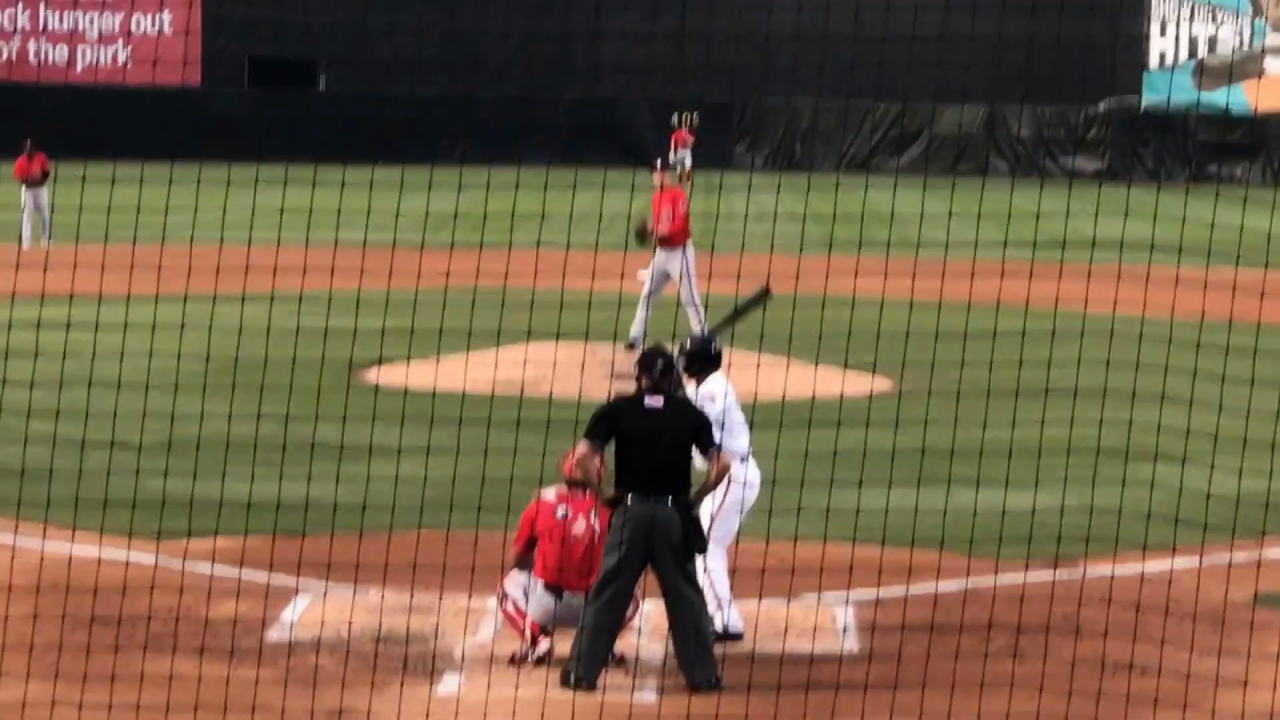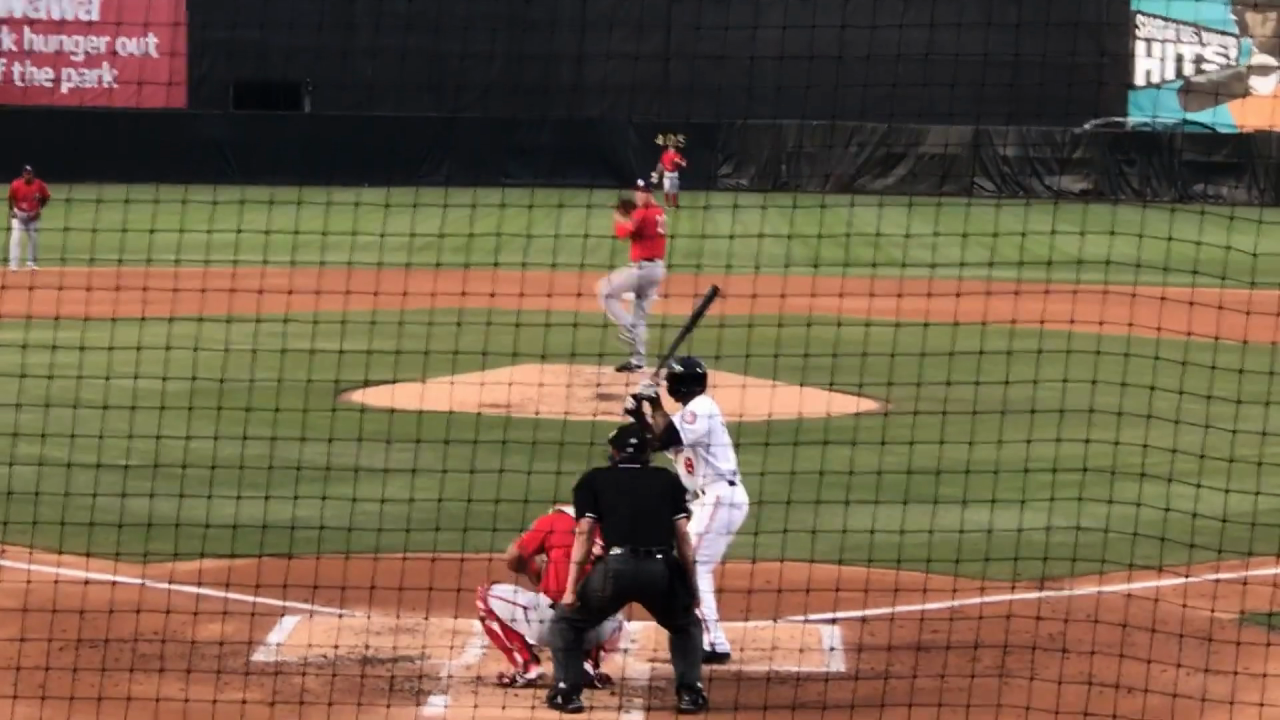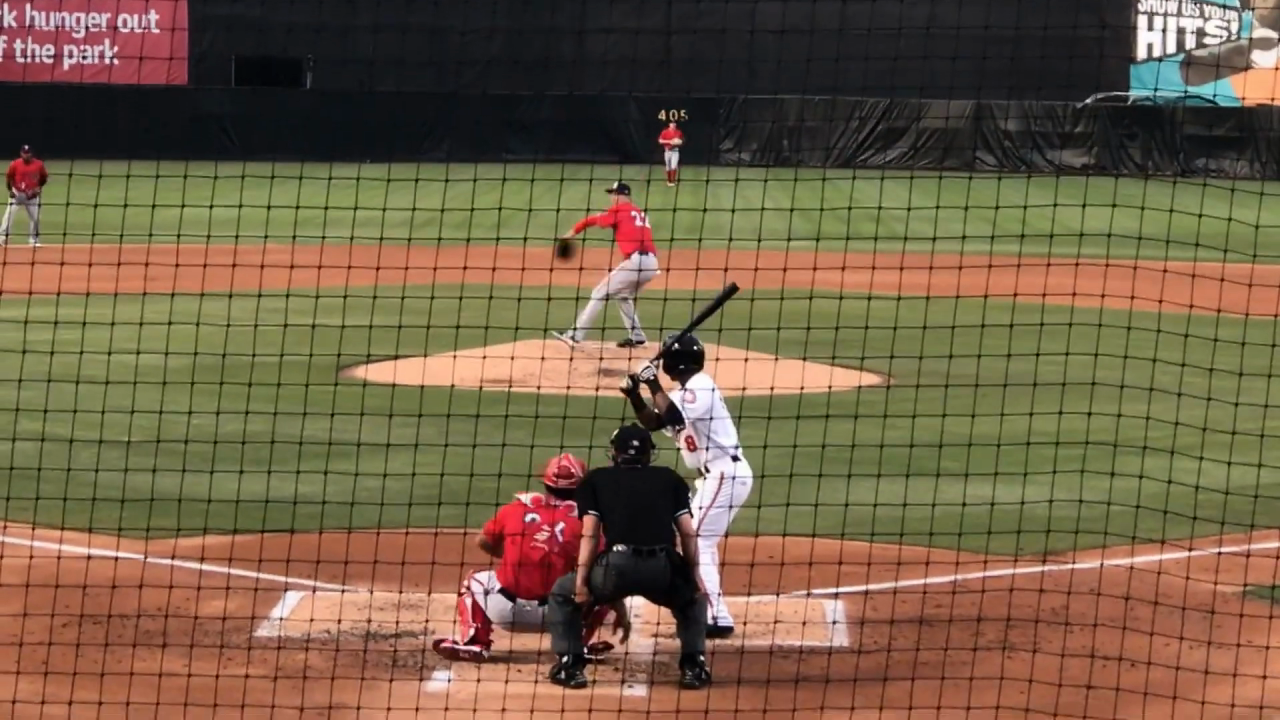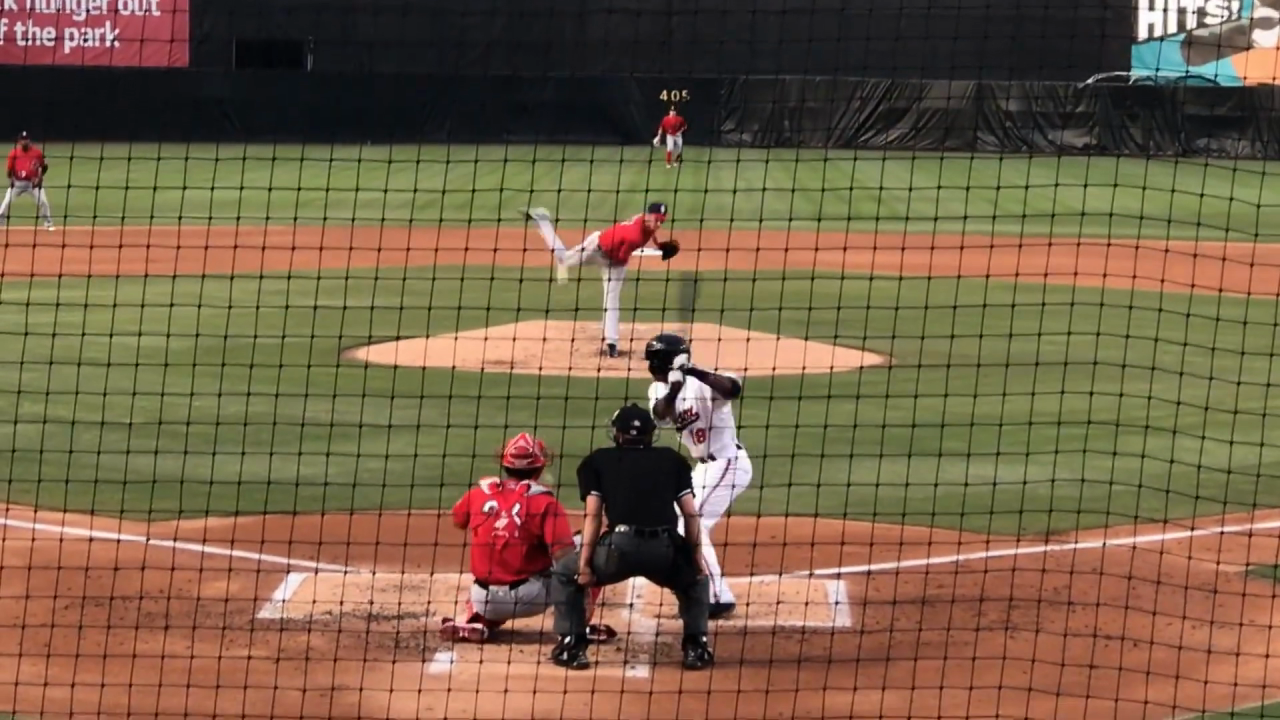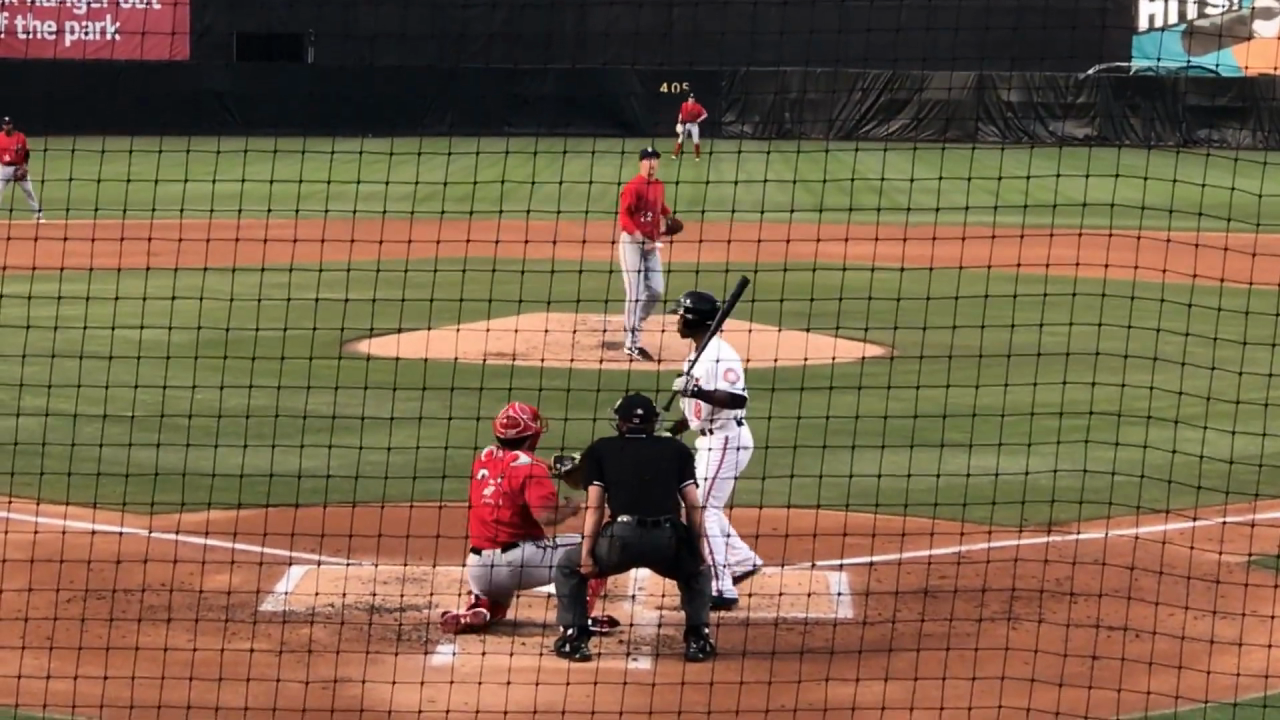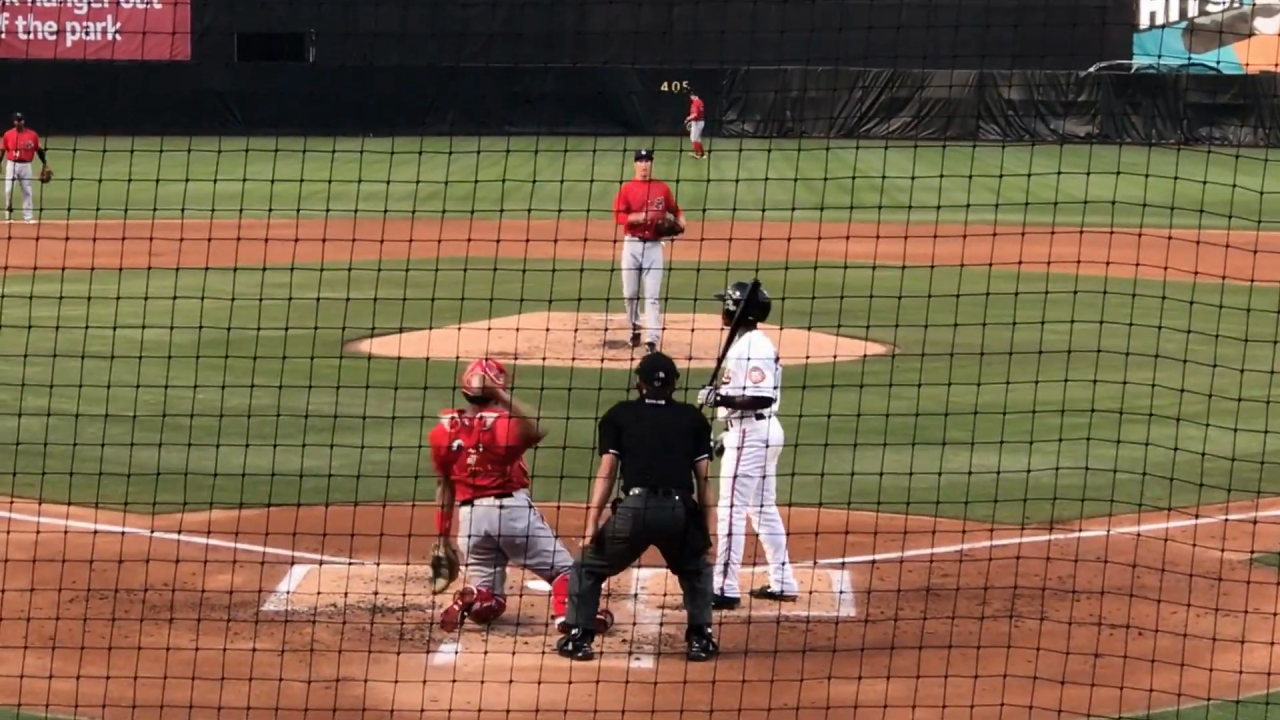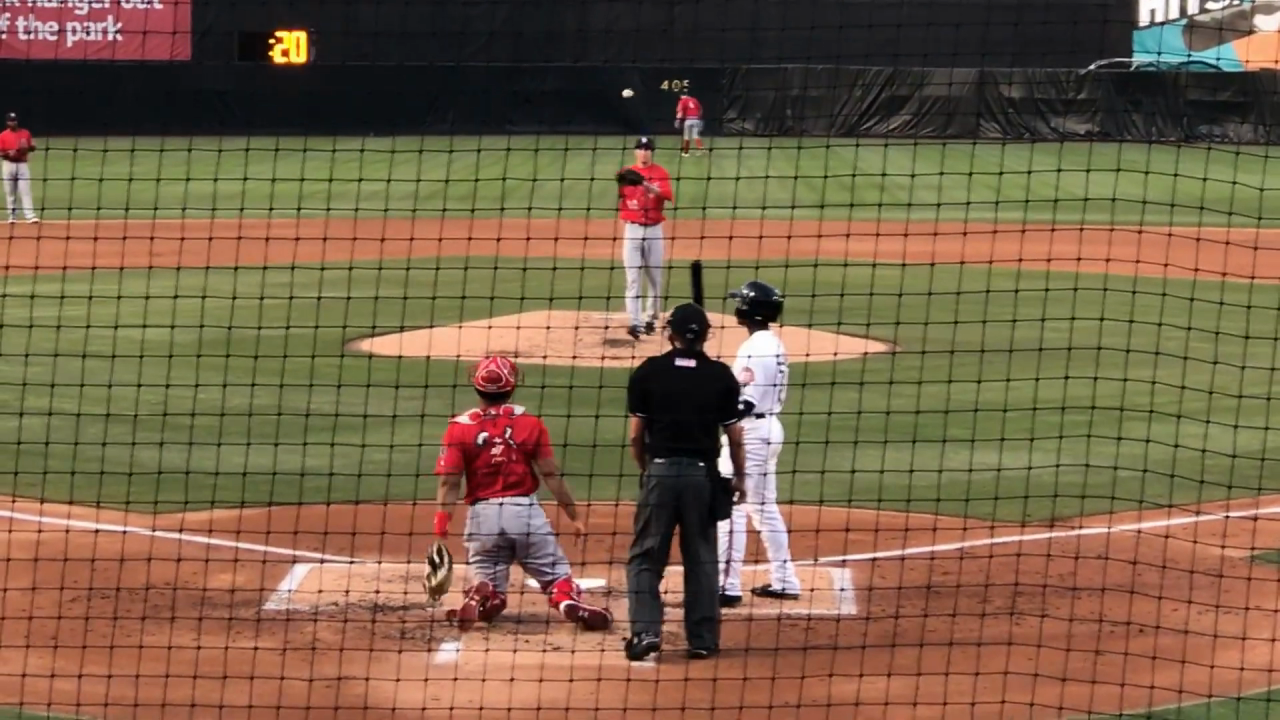
dt=0.7s
person 1, frame 1
left shoulder: (715, 387)
right shoulder: (704, 387)
left hip: (733, 475)
right hip: (728, 475)
left knee: (706, 548)
right knee: (707, 545)
left ankle: (728, 624)
right ankle: (717, 614)
person 1, frame 2
left shoulder: (701, 408)
right shoulder: (691, 410)
left elbow: (667, 438)
right elbow: (659, 442)
left wrist: (655, 402)
left hip: (721, 498)
right hip: (713, 498)
left knee: (693, 568)
right knee: (695, 566)
left ankle: (714, 644)
right ankle: (704, 634)
person 1, frame 3
left shoulder: (700, 386)
right shoulder: (686, 390)
left elbow: (672, 416)
right elbow: (654, 422)
left wrist: (653, 385)
right wrist: (634, 395)
left hip: (725, 474)
right hip: (716, 475)
left knee: (697, 543)
right knee: (700, 540)
left ankle: (718, 618)
right ankle: (708, 606)
person 1, frame 4
left shoulder: (701, 381)
right shoulder: (659, 388)
left elbow: (734, 389)
right elbow: (661, 414)
left wrist: (696, 371)
right wrist: (673, 386)
left hip: (728, 465)
right hip: (704, 466)
left ankle: (718, 597)
person 1, frame 5
left shoulder: (721, 354)
right shoulder: (697, 356)
left elbow: (738, 399)
left wrist: (697, 391)
right wrist: (671, 432)
left hip: (726, 442)
right hip: (711, 442)
left knee: (704, 513)
right knee: (706, 510)
left ankle: (722, 591)
right ankle: (743, 559)
person 1, frame 6
left shoulder: (751, 347)
right shoulder: (758, 343)
left elbow: (763, 398)
left wrist: (721, 399)
right wrist: (725, 408)
left hip: (750, 434)
right hip: (764, 431)
left knee: (731, 509)
right knee: (763, 508)
left ankle: (725, 589)
right ankle: (783, 582)
person 1, frame 7
left shoulder: (754, 348)
right shoulder: (774, 345)
left elbow: (743, 403)
left hip: (749, 432)
right hip: (768, 428)
left knee: (731, 508)
right knee: (763, 506)
left ankle: (727, 587)
right ankle: (784, 581)
person 2, frame 1
left shoulder: (619, 409)
right shoulder: (689, 414)
left elbow: (583, 455)
right elbow: (721, 464)
left wrist: (603, 494)
right wrist: (695, 498)
left hip: (631, 511)
right hip: (673, 514)
left knee: (607, 593)
right knee: (685, 595)
left ankle: (581, 671)
right ankle: (702, 674)
person 2, frame 2
left shoulder: (594, 479)
right shoulder: (667, 479)
left elbow: (583, 535)
right elbow: (683, 539)
left wrist: (571, 587)
right wrist: (692, 587)
left hip: (616, 566)
right hip: (660, 569)
left knee: (568, 617)
right knee: (685, 622)
left ankle: (567, 690)
right ankle: (691, 691)
person 2, frame 3
left shoulder: (596, 479)
right shoulder: (670, 478)
left elbow: (590, 534)
right elbow: (688, 533)
left wrist: (581, 583)
right wrist: (693, 579)
left hip: (618, 566)
right hip: (662, 569)
left knee: (563, 592)
right knee: (693, 598)
left ankle: (570, 665)
right ankle: (694, 665)
person 2, frame 4
left shoulder: (598, 460)
right shoulder: (673, 459)
left elbow: (593, 515)
right elbow: (691, 514)
left wrist: (584, 565)
right wrist: (694, 560)
left hip: (620, 547)
right hip: (665, 550)
left knee: (565, 573)
right knee: (695, 580)
left ankle: (572, 646)
right ankle: (696, 646)
person 2, frame 5
left shoulder: (601, 449)
right shoulder: (676, 448)
left elbow: (595, 505)
right elbow: (693, 504)
left wrist: (587, 554)
right wrist: (696, 551)
left hip: (623, 537)
right hip: (667, 540)
left knee: (569, 565)
right knee: (697, 571)
left ankle: (574, 637)
right ankle: (698, 638)
person 2, frame 6
left shoulder: (620, 414)
right shoulder: (693, 417)
left elbow: (607, 472)
right elbow: (703, 478)
left wrist: (592, 521)
right wrist: (703, 524)
left hip: (636, 507)
right hip: (679, 509)
left knee: (589, 566)
right knee: (696, 570)
left ankle: (579, 637)
right ankle: (700, 638)
person 2, frame 7
left shoulder: (648, 371)
right shoulder: (721, 376)
left elbow: (636, 435)
right elbow: (734, 437)
right wrist: (739, 477)
left hip: (661, 472)
right hip: (702, 475)
left knee: (645, 557)
right knee: (701, 559)
left ankle: (645, 631)
right ankle: (703, 639)
person 3, frame 1
left shoulder: (542, 503)
right shoulder: (609, 508)
left elbow: (518, 562)
left hip: (546, 605)
left knee: (509, 584)
left ankle: (536, 637)
person 3, frame 2
left shoulder: (559, 520)
left elbow: (512, 559)
left wrist: (537, 572)
left hip: (552, 618)
right hip: (596, 632)
left knee: (487, 597)
right knee: (614, 620)
left ankle: (526, 665)
right ankle: (589, 664)
person 3, frame 3
left shoulder: (516, 508)
right shoulder: (582, 524)
left elbow: (484, 542)
right wrist: (621, 613)
left hip: (503, 609)
left knee: (474, 581)
left ankle: (473, 644)
person 3, frame 4
left shoulder: (479, 492)
right shoulder: (542, 501)
left elbow: (457, 519)
right elbow: (563, 553)
left hip: (483, 599)
right hip: (527, 597)
left ankle: (476, 623)
person 3, frame 5
left shoulder: (484, 457)
right shoulder: (531, 468)
right elbow: (547, 517)
left wrist: (548, 466)
right wrist: (572, 507)
left hip: (478, 567)
right hip: (518, 561)
left knee: (493, 605)
left ankle: (476, 611)
person 3, frame 6
left shoulder: (445, 426)
right shoulder: (500, 421)
left elbow: (445, 486)
right elbow: (532, 434)
left wrist: (443, 534)
right wrist: (507, 400)
left hip: (469, 519)
right hip: (511, 510)
left knee: (488, 600)
right knee: (563, 568)
left ankle: (464, 603)
right ankle: (567, 614)
person 3, frame 7
left shoulder: (460, 427)
right shoulder: (528, 422)
left elbow: (449, 482)
right elbow: (550, 474)
left wrist: (441, 530)
right wrist: (573, 516)
left hip: (483, 515)
right hip: (525, 511)
left knee: (490, 602)
right knee: (558, 577)
left ankle: (478, 598)
right ankle: (570, 602)
person 4, frame 1
left shoulder: (677, 194)
right shoulder: (656, 196)
left elbow: (681, 224)
left wrist: (660, 232)
right wrist: (651, 231)
left hip: (679, 252)
right hip: (661, 252)
left knee: (689, 297)
right knee: (647, 293)
right ankle: (636, 337)
person 4, frame 2
left shoulder: (644, 213)
right shoulder: (658, 212)
left elbow: (624, 233)
left wrist: (619, 219)
right wrist: (628, 219)
left hip: (643, 267)
right hip: (657, 267)
left knee: (606, 293)
right knee: (639, 313)
left ankle: (631, 332)
right ankle: (638, 359)
person 4, frame 3
left shoulder: (618, 210)
right shoulder: (640, 213)
left elbow: (591, 221)
left wrist: (571, 233)
left hip: (636, 261)
right hip: (651, 263)
left knee: (600, 294)
right knee: (623, 296)
left ankle: (574, 335)
right ankle: (637, 336)
person 4, frame 4
left shoulder: (648, 220)
right shoulder: (635, 234)
right elbow: (621, 259)
left wrist: (657, 242)
left hip: (613, 257)
right hip: (599, 245)
left knee: (612, 301)
right knee: (563, 259)
left ankle: (611, 343)
right ankle: (542, 219)
person 4, frame 5
left shoulder: (659, 186)
right shoulder: (633, 186)
right elbow: (624, 216)
left wrist: (670, 218)
right wrist: (640, 239)
left hip: (650, 244)
right hip: (632, 243)
left knee: (656, 292)
right knee: (637, 293)
left ankle: (633, 324)
right ankle: (632, 344)
person 4, frame 6
left shoulder: (662, 187)
right shoulder: (626, 189)
left elbow: (673, 209)
right elbow: (619, 217)
left wrist: (680, 219)
right wrist: (639, 217)
left hip: (654, 245)
right hip: (632, 244)
left knee: (652, 294)
right knee: (630, 293)
left ankle: (653, 340)
right ankle: (635, 330)
person 4, frame 7
left shoulder: (660, 173)
left elbow: (669, 195)
left wrist: (649, 187)
right wrist: (625, 221)
left hip: (654, 230)
right hip: (632, 230)
left knee: (654, 278)
right knee: (632, 279)
left ankle: (650, 318)
right ankle: (635, 323)
